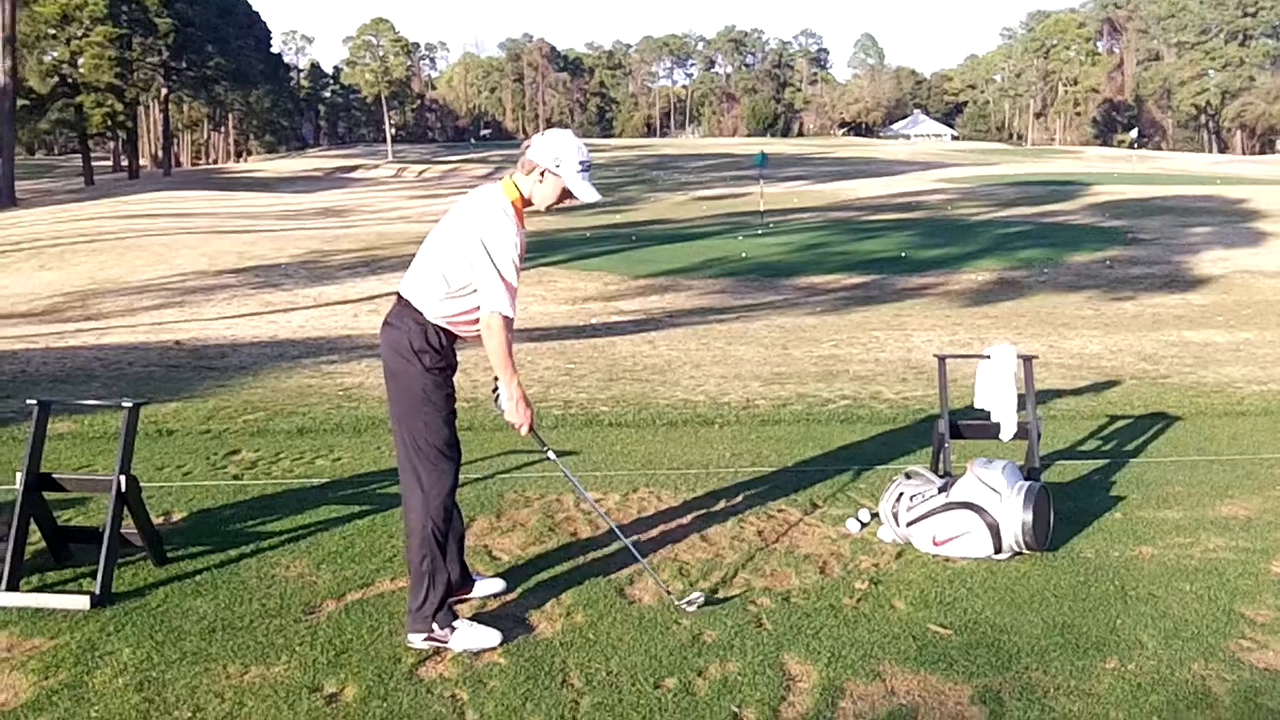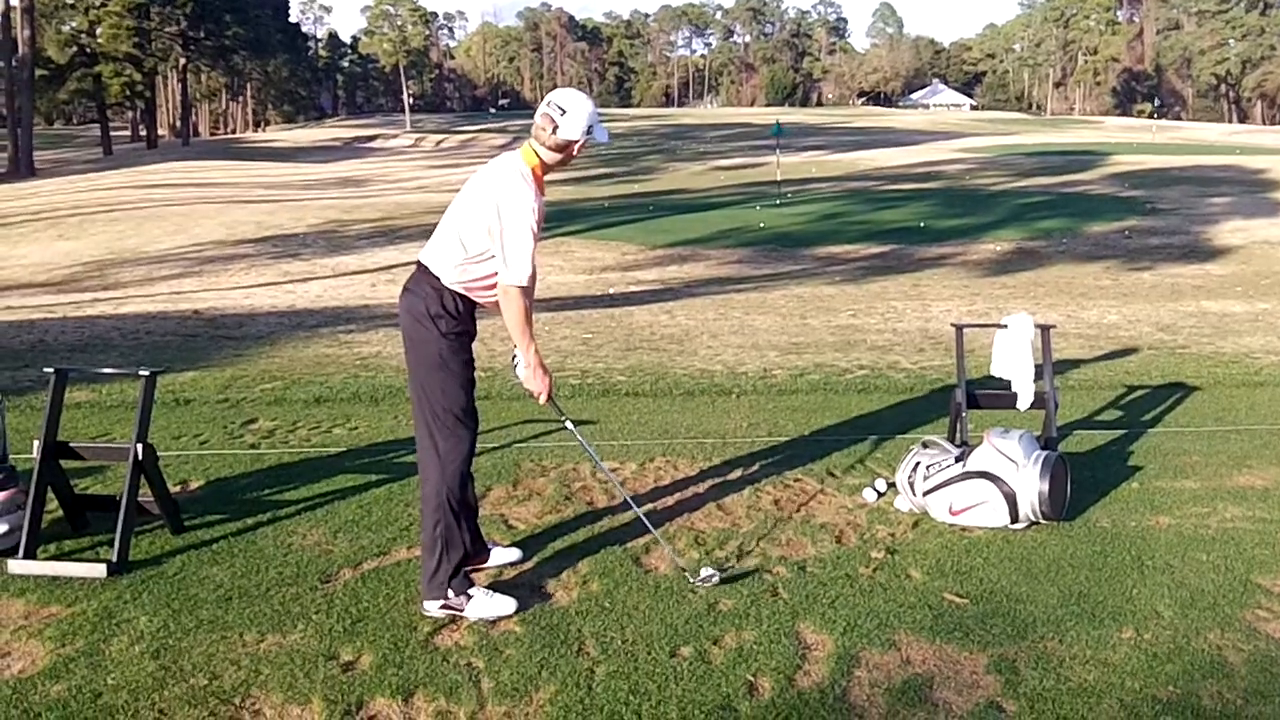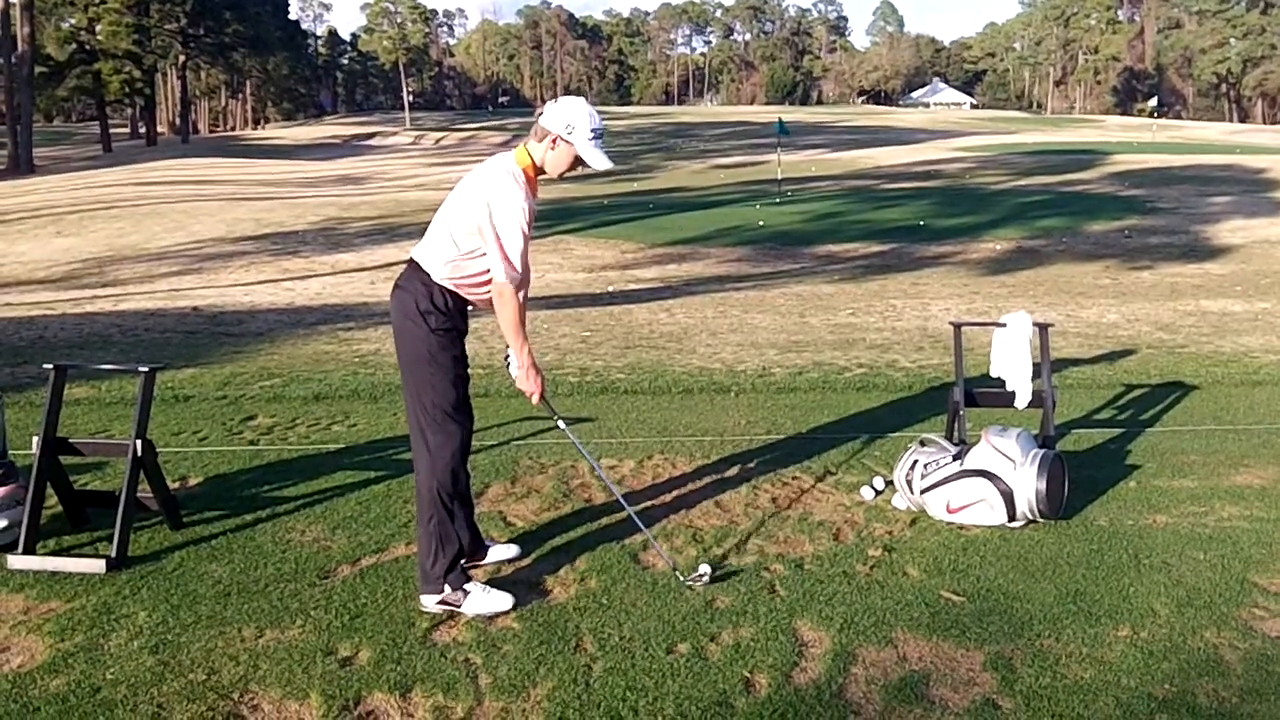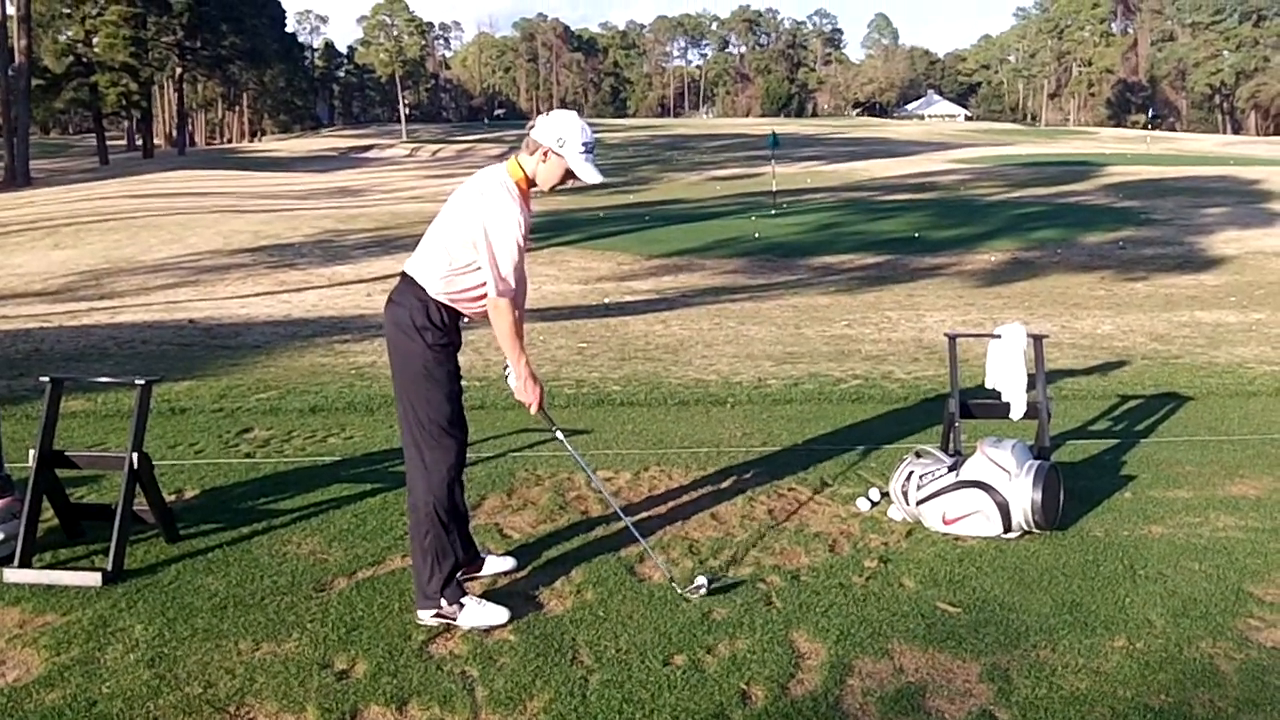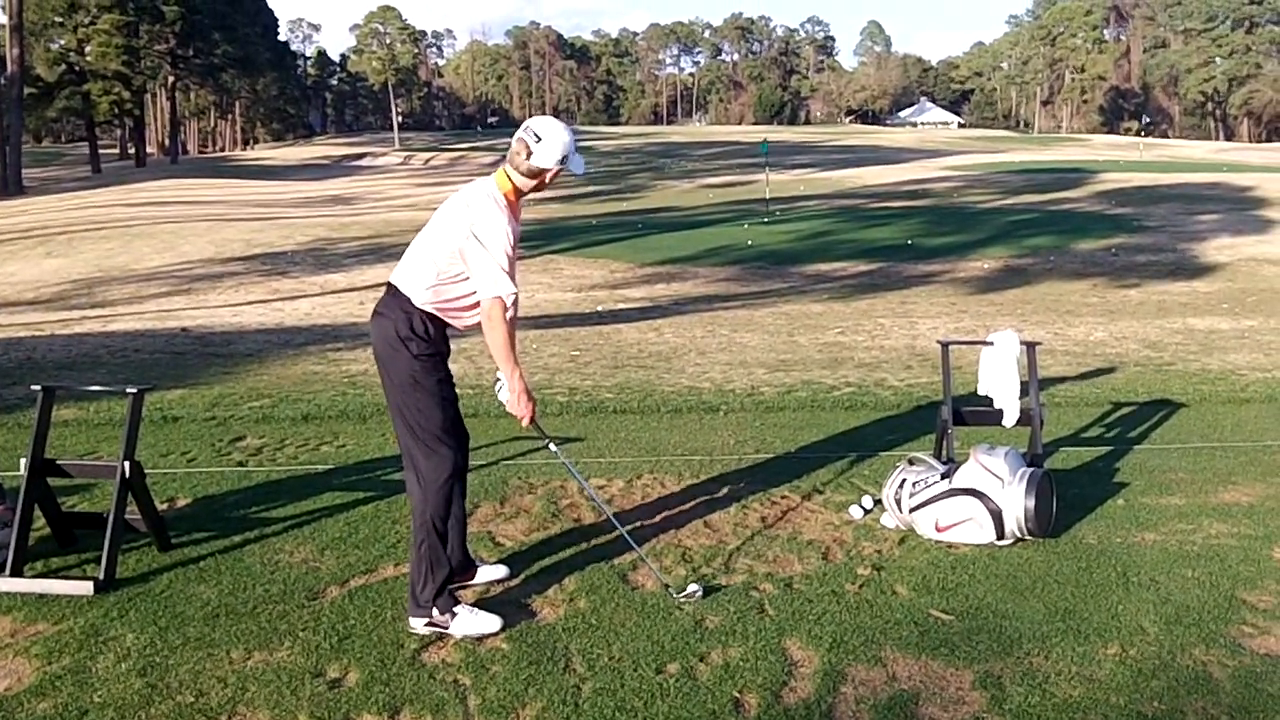
dt=1s
person 1, frame 1
left shoulder: (492, 199)
right shoulder: (501, 223)
left elbow: (494, 309)
right elbow: (494, 319)
left wrist: (506, 379)
right wrist: (515, 392)
left hip: (419, 336)
right hip: (419, 342)
left knee: (439, 467)
right knee: (432, 475)
left ankle: (451, 576)
right ankle: (430, 619)
person 1, frame 2
left shoulder: (512, 168)
right shoulder: (521, 193)
left elbow: (515, 277)
right elbow: (512, 288)
left wrist: (526, 348)
right wrist: (533, 361)
left hip: (441, 302)
right hip: (438, 308)
left knee: (459, 433)
right knee: (448, 442)
left ankle: (467, 545)
right ankle: (445, 586)
person 1, frame 3
left shoulder: (509, 171)
right shoulder: (511, 191)
left elbow: (516, 274)
right elbow: (504, 288)
left wrist: (520, 348)
right wrist: (524, 360)
left hip: (437, 304)
right hip: (427, 306)
left knee: (456, 429)
right knee: (440, 438)
left ankle: (464, 542)
right ankle: (442, 581)
person 1, frame 4
left shoulder: (501, 184)
right shoulder: (505, 204)
left elbow: (509, 288)
right elbow: (499, 300)
left wrist: (518, 361)
right wrist: (523, 371)
left hip: (429, 316)
right hip: (422, 320)
left knee: (450, 443)
right knee: (435, 453)
left ankle: (459, 554)
right ankle: (438, 596)
person 1, frame 5
left shoulder: (495, 199)
right shoulder: (491, 214)
left elbow: (499, 300)
right elbow: (494, 310)
left wrist: (509, 374)
right wrist: (517, 384)
left hip: (418, 327)
right hip: (408, 330)
left knee: (451, 448)
right knee: (436, 460)
left ankle: (454, 563)
right ankle: (430, 604)
